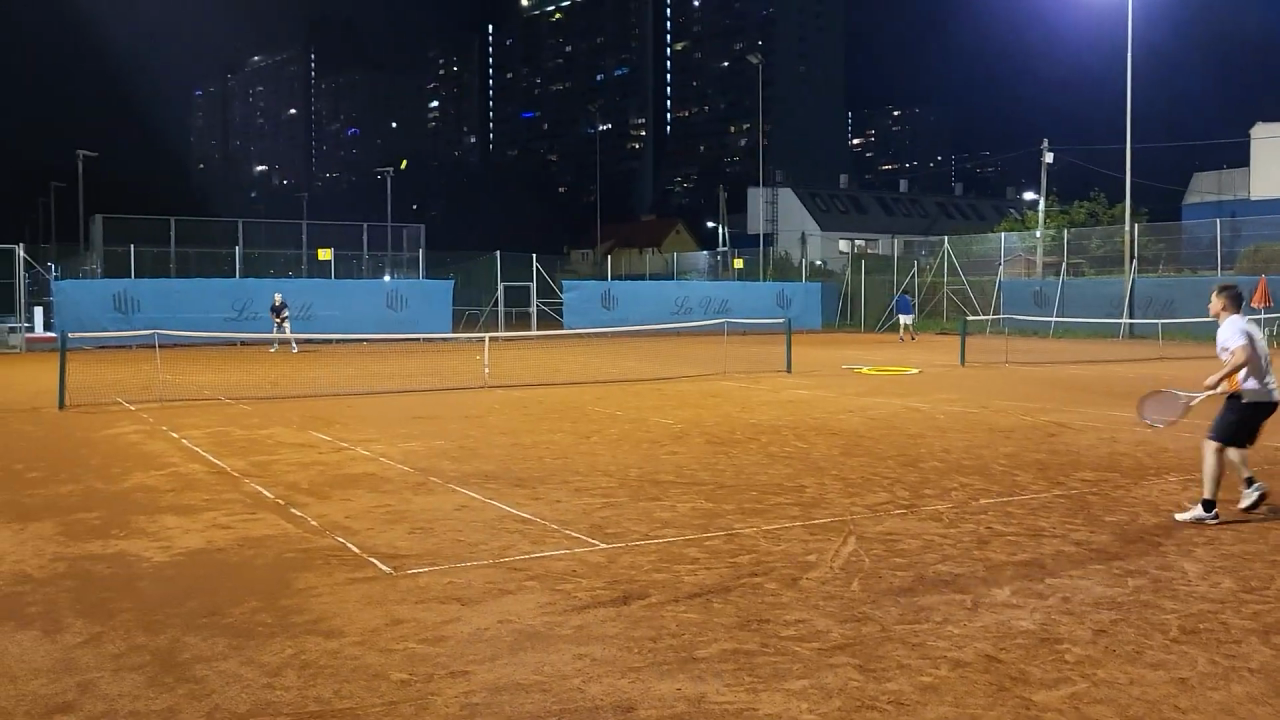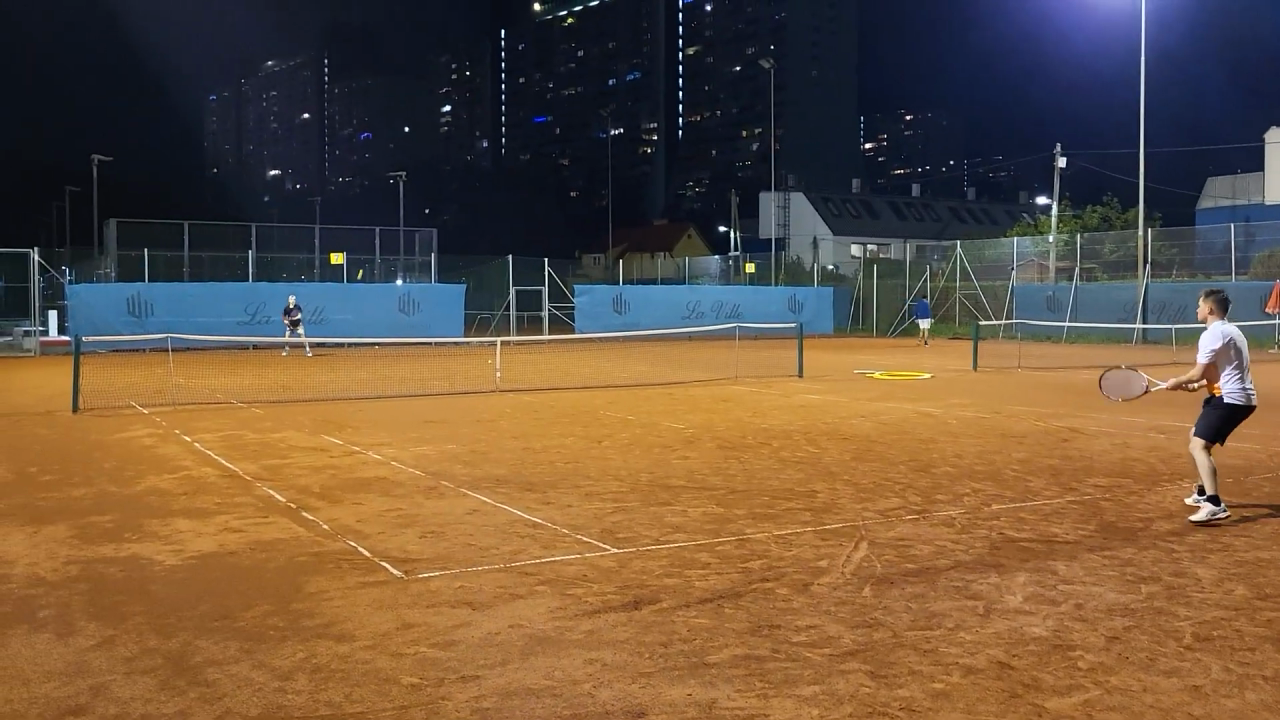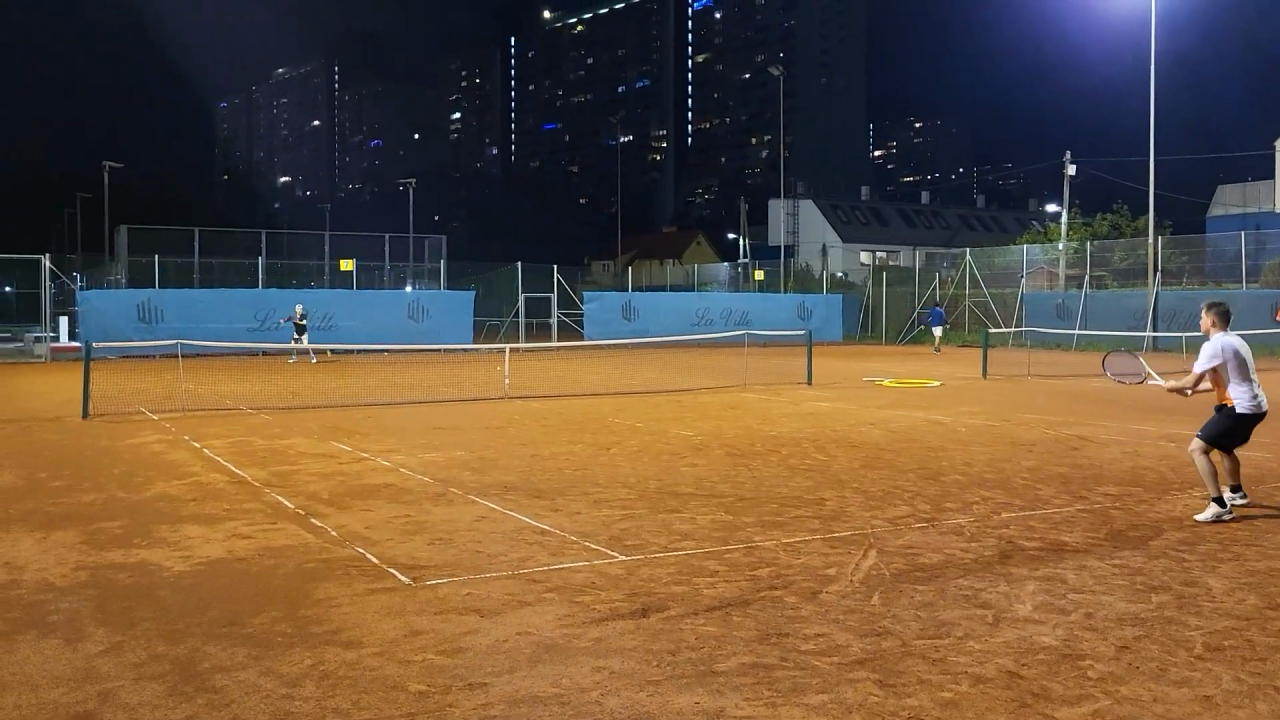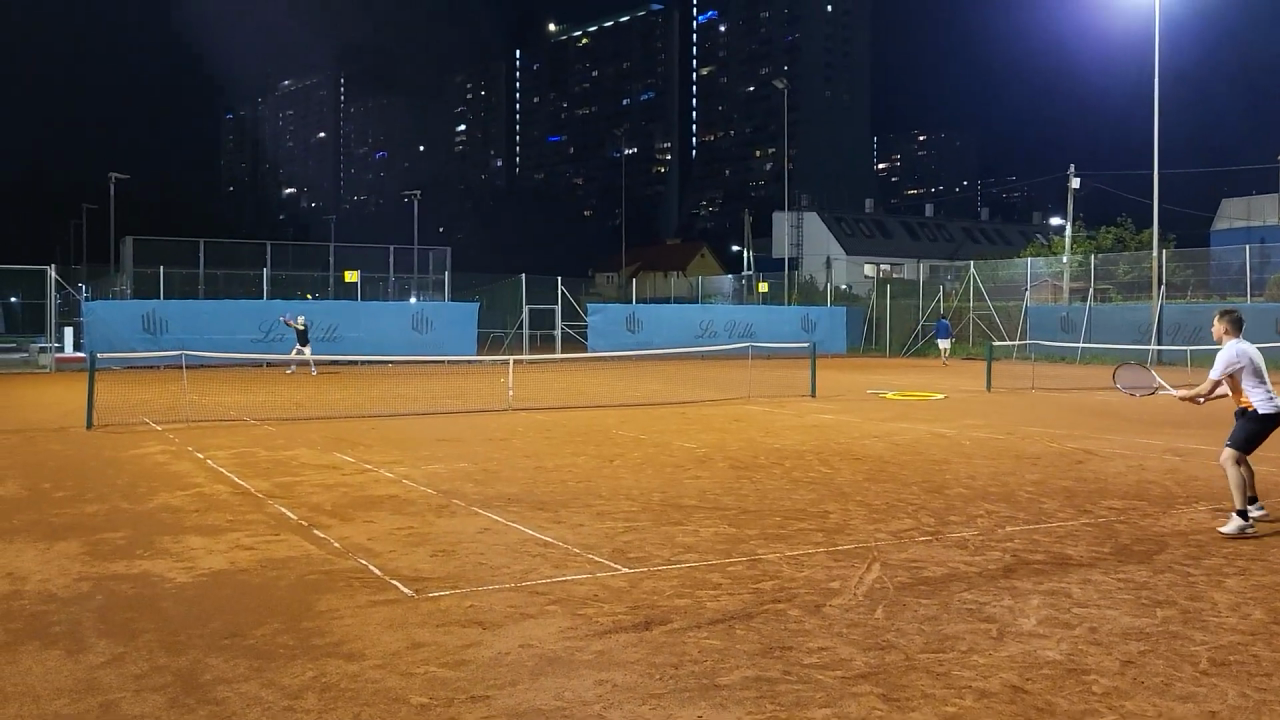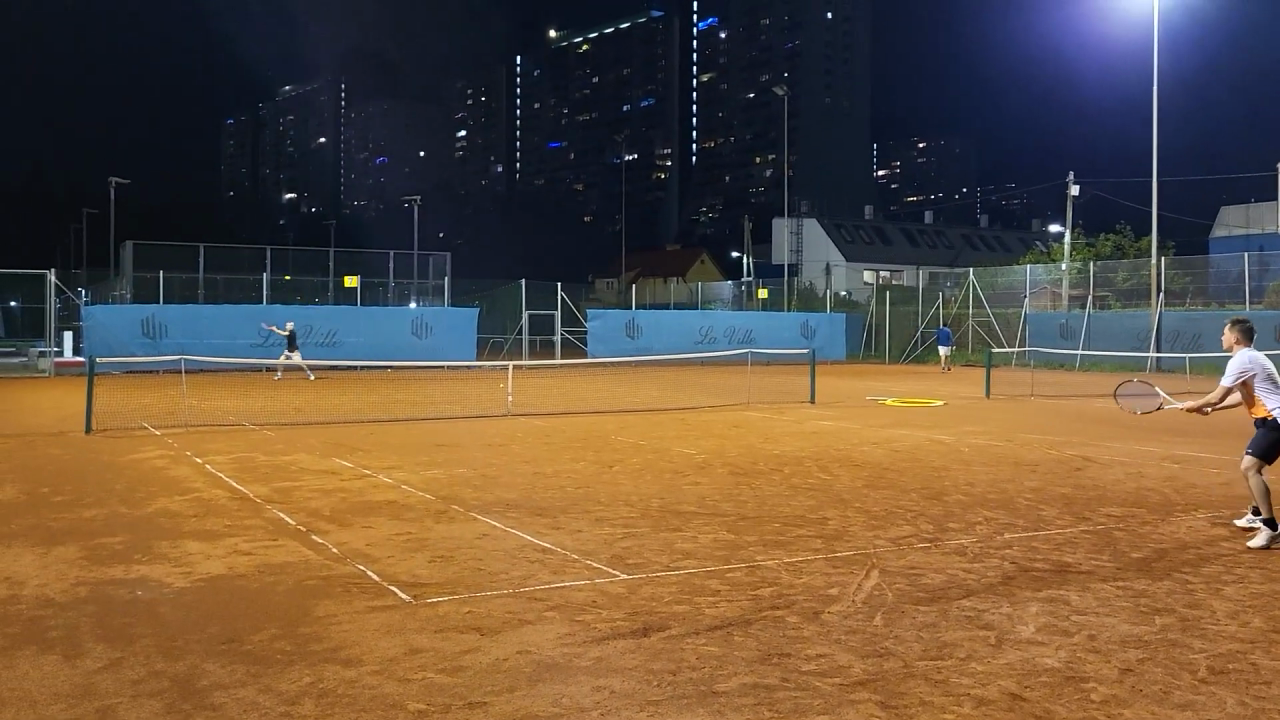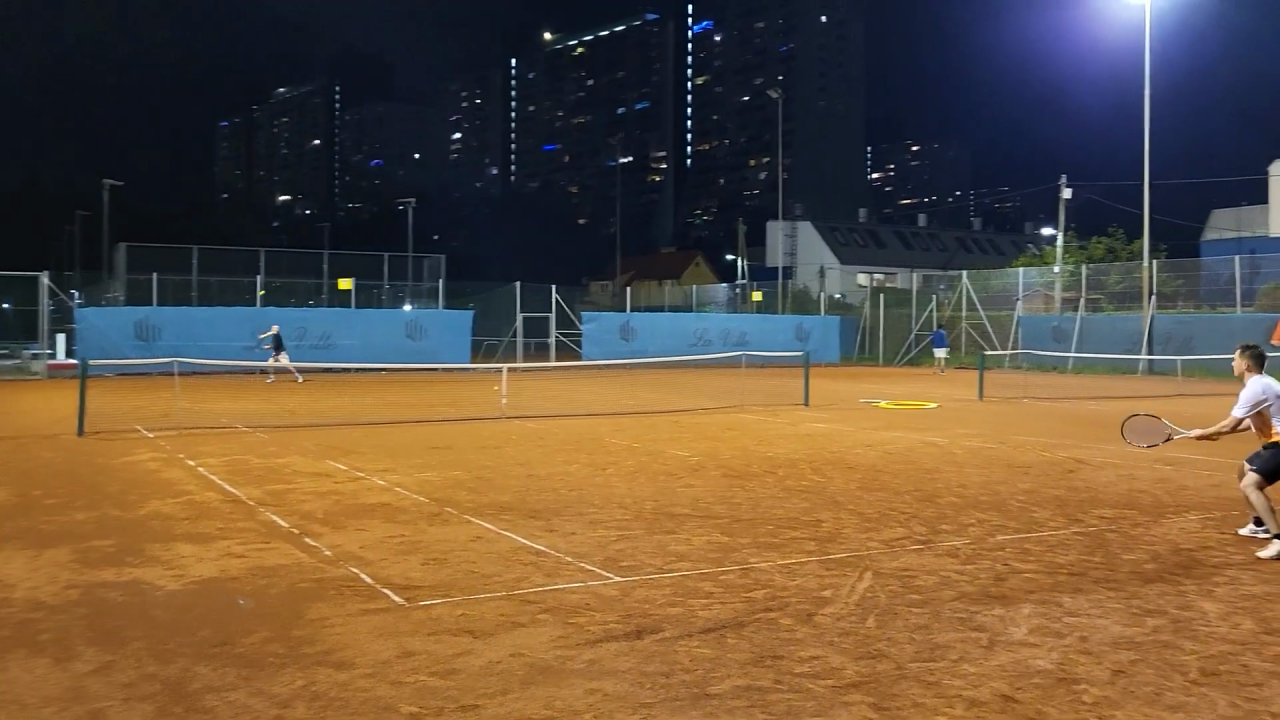
dt=0.3s
person 1, frame 1
left shoulder: (1230, 328)
right shoulder: (1246, 325)
left elbow: (1243, 358)
left wrist: (1217, 379)
right wrist: (1225, 385)
left hip: (1249, 397)
right hip: (1266, 398)
left knee: (1212, 447)
right knee: (1230, 444)
left ankle: (1207, 509)
right ankle: (1251, 485)
person 1, frame 2
left shoulder: (1212, 334)
right shoulder: (1233, 332)
left elbow: (1199, 373)
left wrist: (1177, 383)
right wrist: (1198, 385)
left hip: (1228, 400)
right hip: (1244, 400)
left knee: (1198, 446)
right knee: (1201, 439)
left ankle: (1214, 505)
right ankle: (1203, 493)
person 1, frame 3
left shoulder: (1214, 346)
right shoulder: (1234, 341)
left elbow: (1192, 381)
left wrist: (1175, 386)
right wrist: (1193, 389)
left hip: (1240, 409)
right hip: (1255, 407)
left knee: (1197, 449)
right knee: (1224, 446)
left ankle: (1219, 506)
right ankle: (1236, 493)
person 1, frame 4
left shoulder: (1229, 352)
right shoulder: (1244, 348)
left elbow: (1207, 388)
left wrist: (1188, 395)
right wrist: (1203, 398)
left hip: (1259, 412)
right hip: (1265, 411)
left knee: (1228, 459)
right knee: (1237, 456)
left ankle: (1242, 519)
right ankle: (1253, 505)
person 1, frame 5
left shoulder: (1240, 360)
right shoulder: (1252, 357)
left elbow: (1218, 396)
right elbow: (1241, 396)
left wrist: (1195, 405)
right wrist: (1209, 407)
left knee: (1250, 467)
right knee: (1248, 465)
right ankle: (1257, 514)
person 1, frame 6
left shoulder: (1254, 389)
right shoulder: (1263, 383)
left elbow: (1230, 425)
right elbow: (1251, 421)
left wrist: (1204, 433)
right wrist: (1216, 432)
left knee: (1249, 484)
right knee: (1244, 470)
right ankle: (1259, 524)
